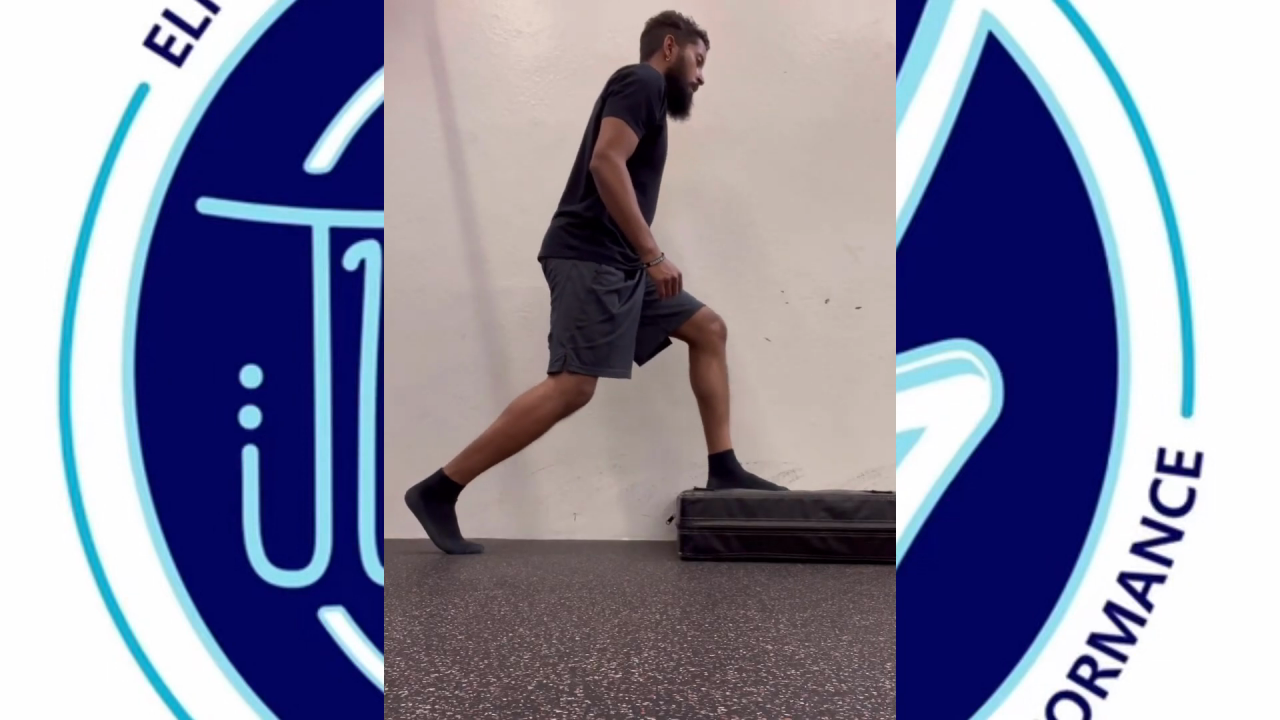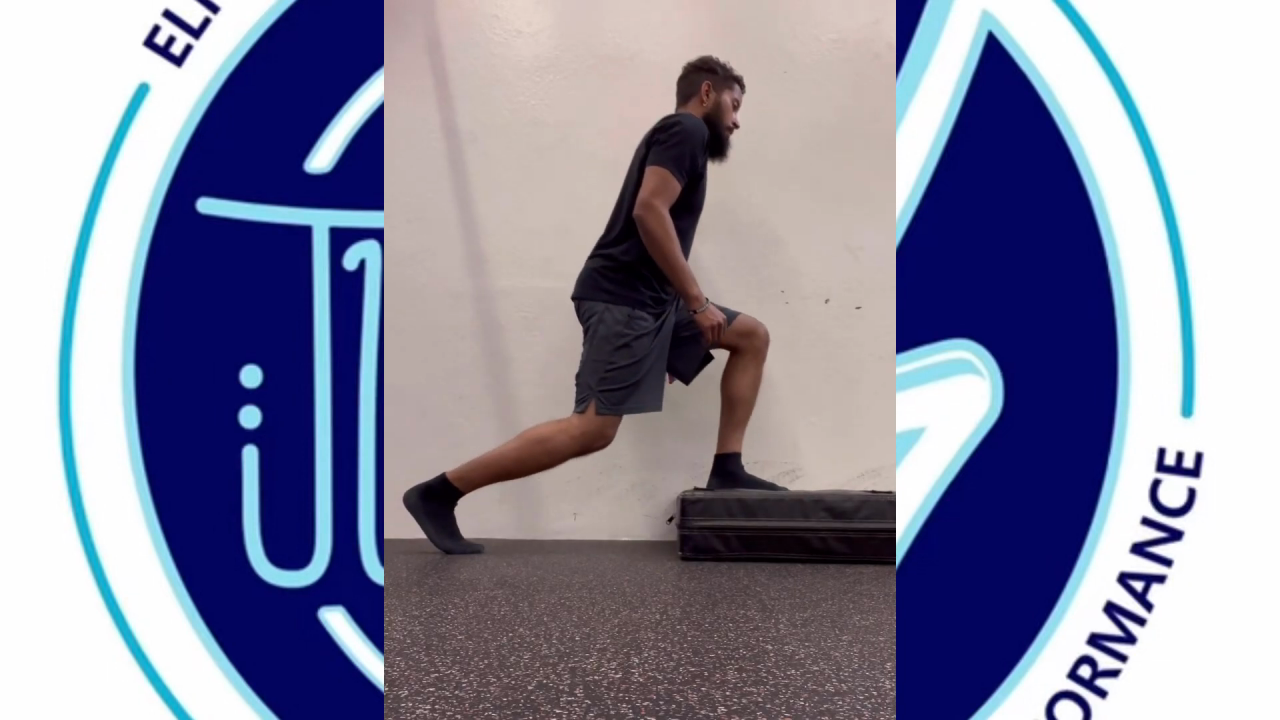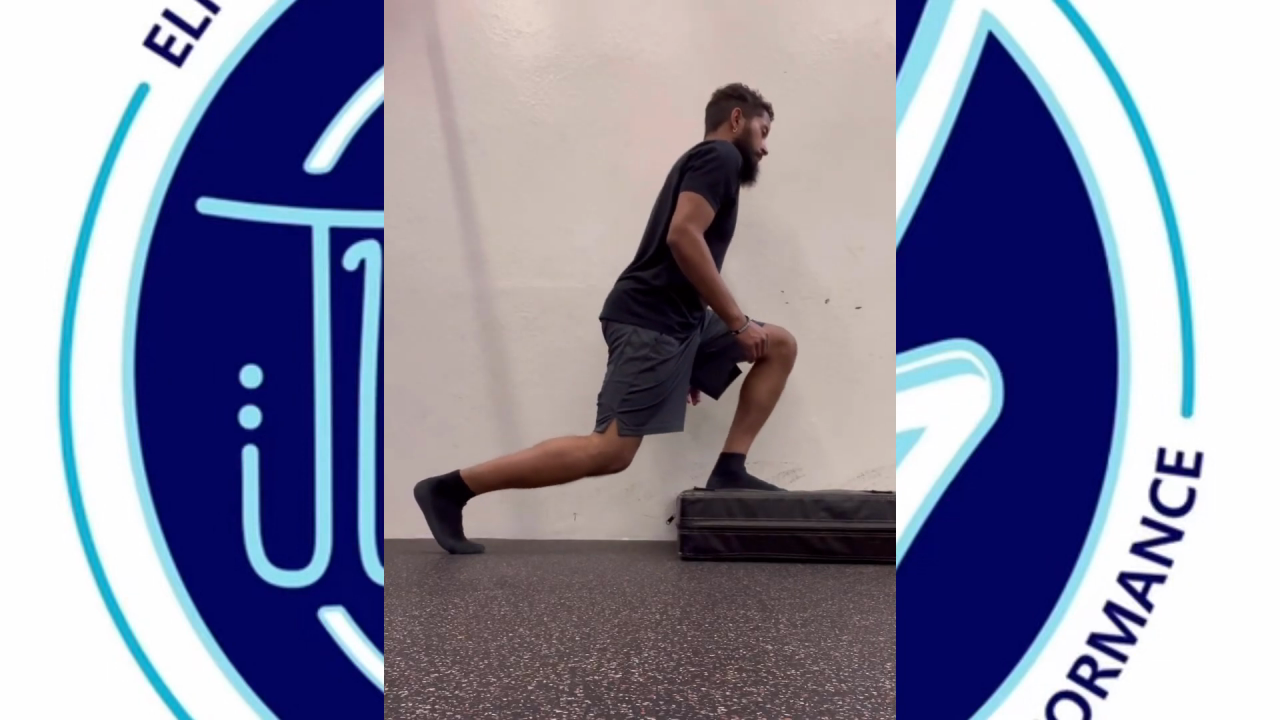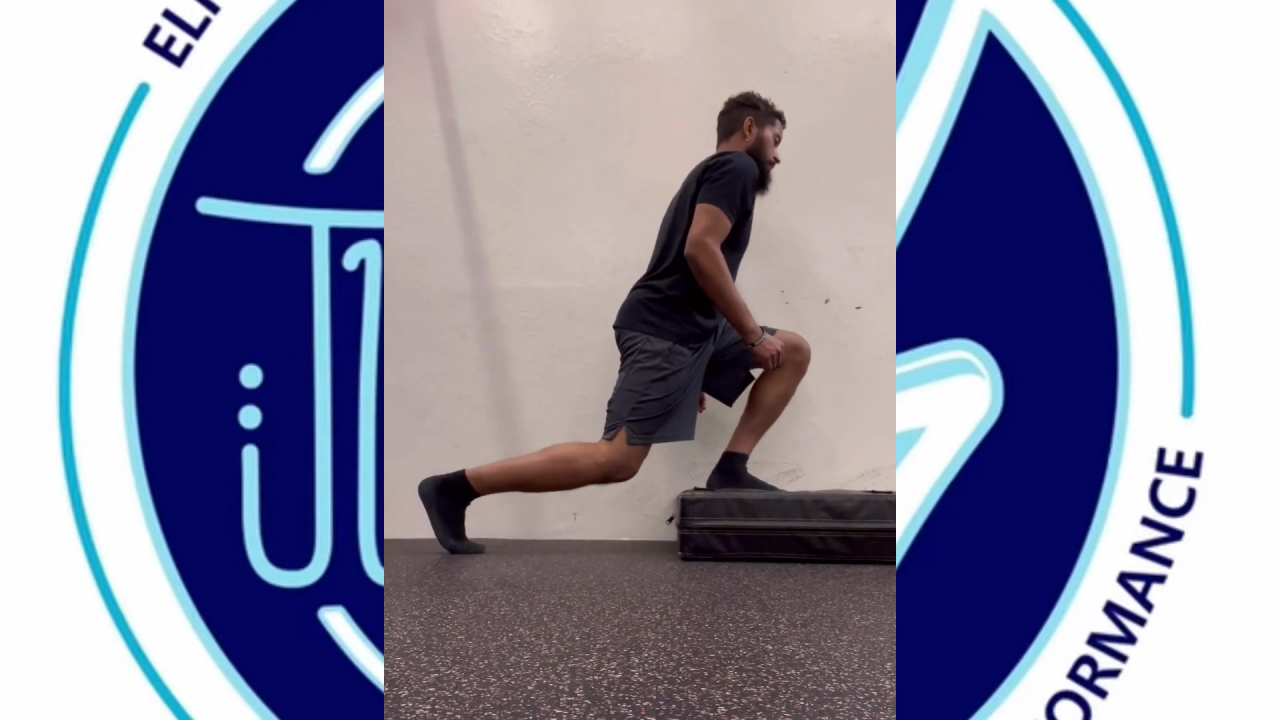
dt=0.5s
person 1, frame 1
left shoulder: (644, 94)
right shoulder: (642, 80)
right elbow: (605, 162)
right wrist: (653, 254)
left hip: (618, 262)
right hip: (590, 256)
left knee: (708, 329)
right knee: (572, 386)
left ankle: (723, 470)
right ankle: (438, 490)
person 1, frame 2
left shoulder: (679, 137)
right shoulder: (685, 129)
right elbow: (648, 211)
left wrist: (666, 339)
right wrist: (697, 301)
left hip: (648, 299)
right hip: (623, 298)
left knee: (751, 335)
right knee: (592, 429)
left ankle: (726, 471)
right ankle: (438, 493)
person 1, frame 3
left shoulder: (707, 162)
right shoulder: (720, 156)
right elbow: (683, 236)
left wrist: (686, 364)
right wrist: (739, 323)
left hip: (677, 318)
right hip: (650, 320)
left knee: (781, 346)
right knee: (609, 452)
left ankle: (729, 471)
right ankle: (449, 488)
person 1, frame 4
left shoulder: (714, 172)
right shoulder: (736, 167)
right elbow: (701, 249)
left wrist: (692, 377)
right wrist: (754, 335)
left hip: (688, 327)
right hip: (666, 331)
left knee: (794, 351)
right knee: (616, 459)
left ankle: (731, 470)
right ankle: (454, 488)
